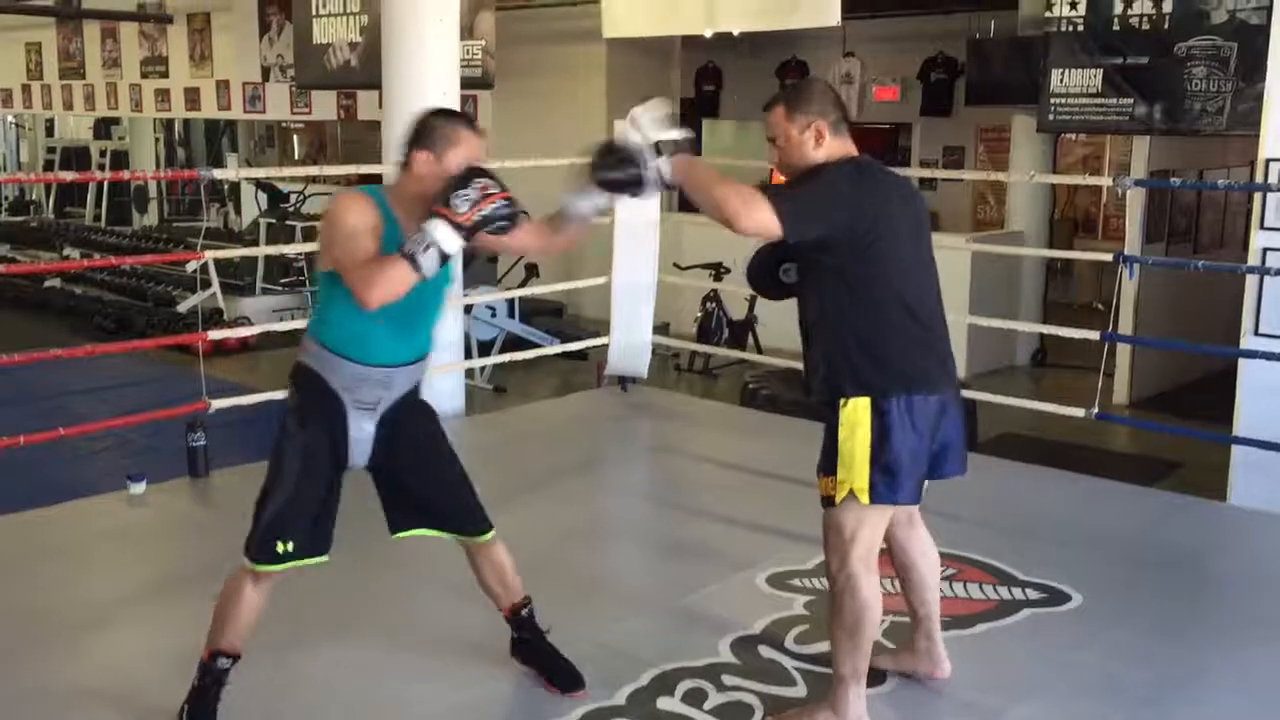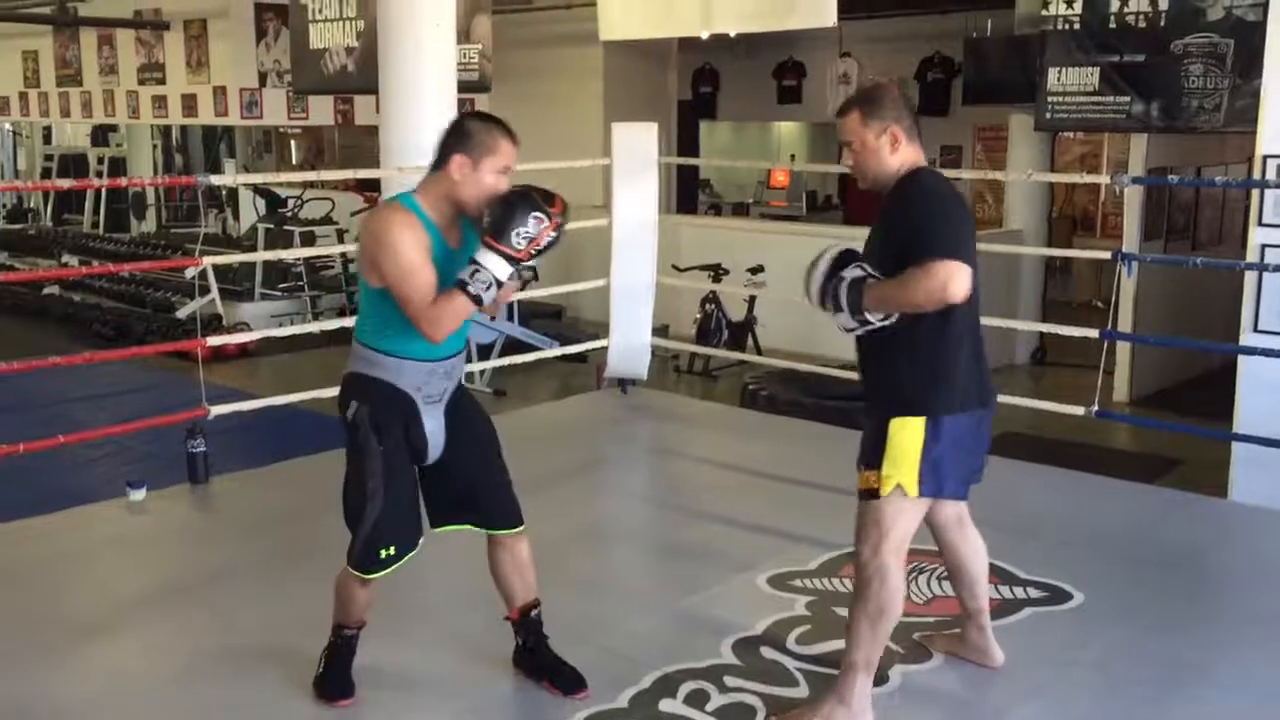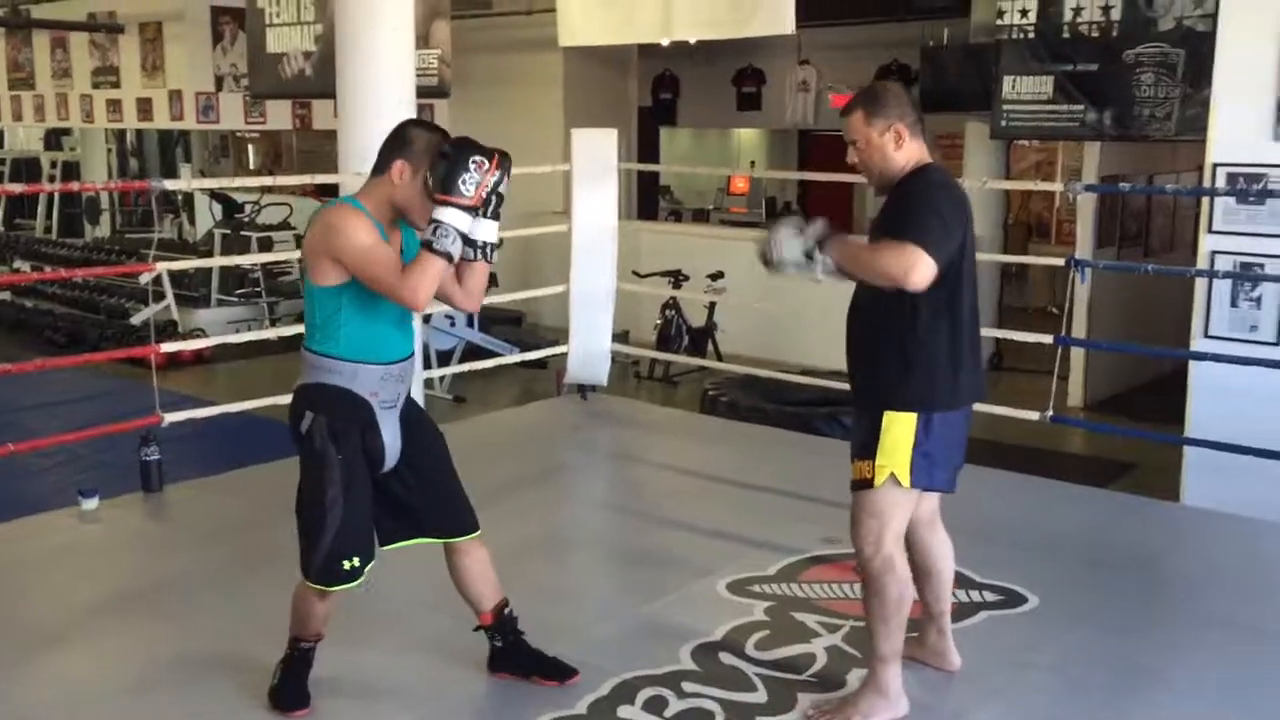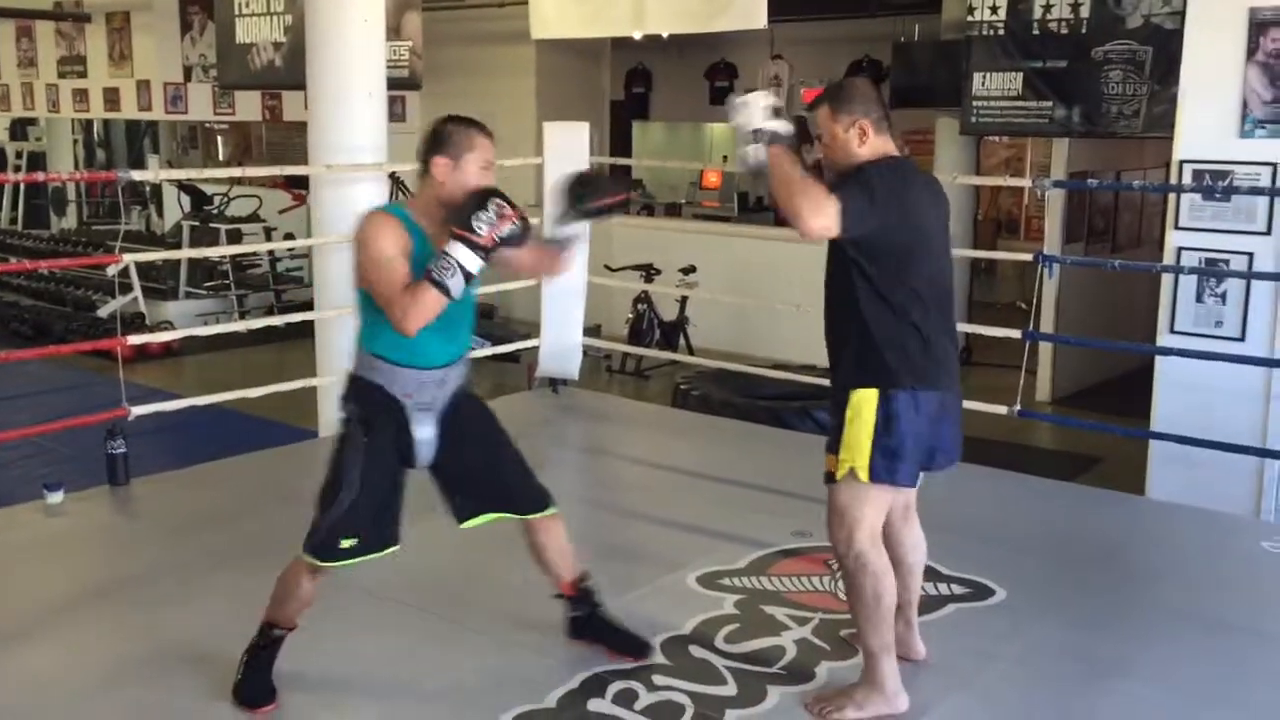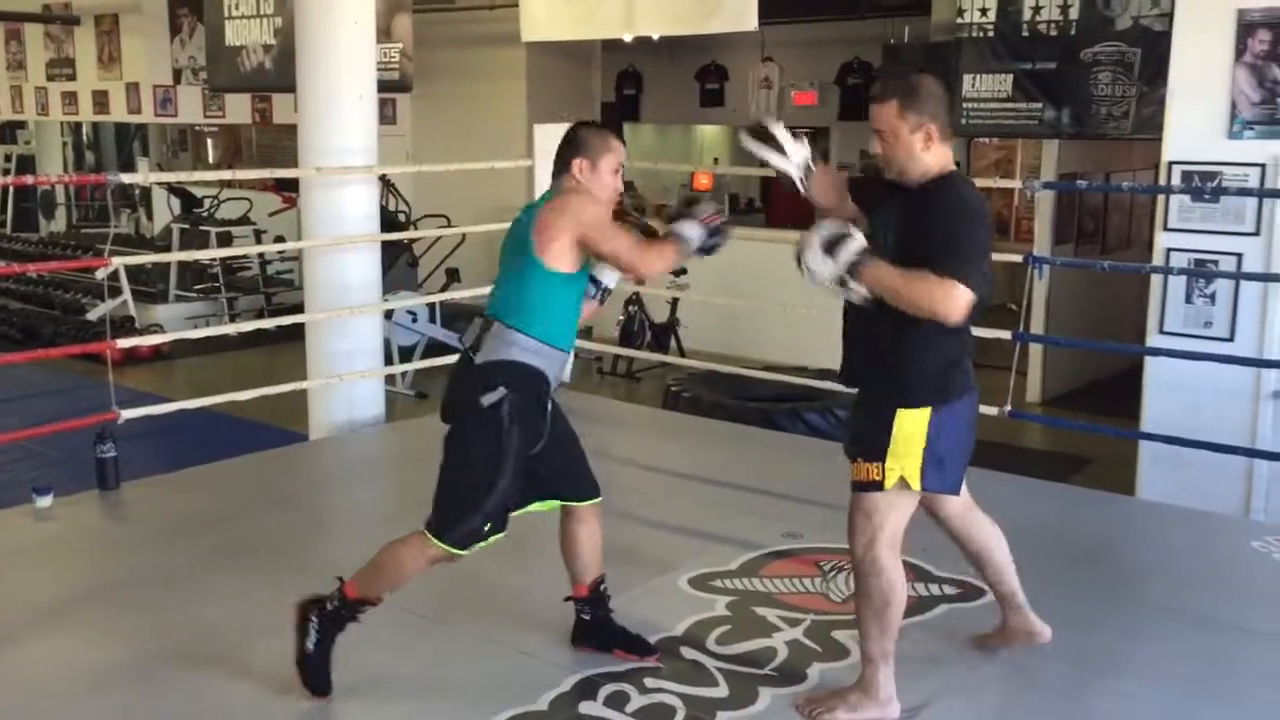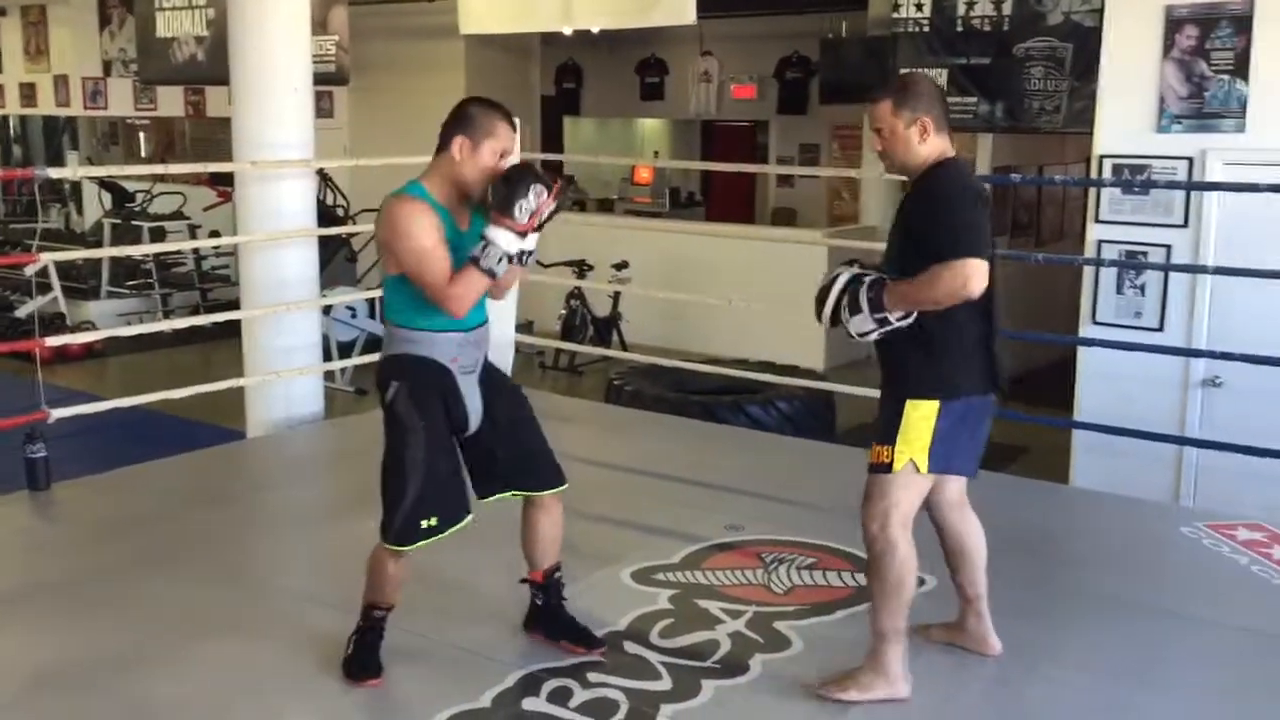
dt=0.4s
person 1, frame 1
left shoulder: (837, 187)
right shoulder: (893, 188)
left elbow: (748, 215)
left wrist: (670, 156)
right wrist: (804, 268)
left hip: (877, 397)
right hip: (923, 385)
left knee: (850, 549)
right knee: (900, 519)
right ankle: (928, 648)
person 1, frame 2
left shoulder: (928, 199)
right shoulder: (917, 197)
left elbow: (948, 283)
left wrist: (868, 300)
right wrist: (862, 286)
left hip: (924, 405)
right hip: (948, 397)
left knee: (881, 545)
right knee: (949, 516)
right ankle: (979, 635)
person 1, frame 3
left shoulder: (931, 193)
right shoulder: (914, 194)
left elbow: (910, 270)
right elbow: (889, 267)
left wrist: (825, 246)
right wrist: (829, 247)
left hip: (915, 398)
right hip: (920, 391)
left knee: (876, 538)
right knee: (920, 519)
right ankle: (936, 640)
person 1, frame 4
left shoulder: (877, 182)
right shoulder: (916, 185)
left elbow: (813, 219)
left wrist: (770, 145)
right wrist: (785, 164)
left hip: (888, 386)
right hip: (923, 380)
left knee: (854, 530)
right knee: (897, 510)
right ankle: (905, 631)
person 1, frame 5
left shoulder: (960, 210)
right shoulder: (904, 189)
left elbow: (947, 303)
right elbow: (849, 209)
left wrist: (861, 263)
right wrist: (801, 166)
left hip: (917, 400)
right hip: (899, 389)
left knee: (872, 538)
right knee: (954, 507)
right ankle: (1021, 619)
person 1, frame 6
left shoulder: (952, 191)
right shoulder: (932, 187)
left elbow: (966, 279)
left wrist: (882, 296)
right wrist: (866, 280)
left hip: (938, 387)
right hip: (937, 380)
left knee: (886, 518)
right knee: (947, 502)
left ankle: (885, 669)
right ankle: (976, 625)
person 2, frame 1
left shoulder: (442, 216)
right shoulder: (354, 210)
left elbow: (543, 243)
right elbow: (369, 293)
left wrist: (590, 200)
right wrist: (446, 228)
left hip: (397, 403)
right hip: (327, 404)
left knee: (475, 528)
right knee: (267, 559)
left ankle: (529, 638)
person 2, frame 2
left shoulder: (471, 221)
right shoulder: (394, 224)
left elbow: (489, 305)
right elbow: (434, 324)
left wrist: (516, 254)
right wrist: (501, 252)
left hip: (447, 395)
right hip: (384, 401)
left knee: (506, 523)
right knee: (374, 554)
left ankle: (531, 644)
right ankle: (340, 650)
person 2, frame 3
left shoulder: (408, 229)
right shoulder: (340, 224)
left elbow: (468, 299)
right elbow: (413, 293)
left wrist: (482, 214)
right wrist: (454, 208)
left hip: (395, 405)
right hip: (337, 413)
left knee: (461, 529)
right knee: (333, 568)
left ankle: (506, 646)
right ankle: (296, 662)
person 2, frame 4
left shoulder: (464, 224)
right shoulder: (383, 230)
left elbow: (542, 264)
right elbow: (408, 319)
left wrist: (576, 217)
right wrist: (468, 246)
left hip: (448, 400)
right hip: (381, 407)
left knee: (536, 507)
right knee: (329, 548)
left ankle: (586, 615)
right ankle: (263, 652)
person 2, frame 5
left shoulder: (551, 221)
right shoulder: (573, 209)
left elbow: (566, 311)
right elbow: (648, 261)
left wrist: (610, 269)
right wrist: (692, 230)
left hip: (523, 386)
right hip: (501, 387)
left knee: (583, 500)
right knee: (450, 536)
left ankle: (593, 621)
right ankle: (329, 614)
person 2, frame 6
left shoulder: (472, 205)
right shoulder: (406, 211)
left elbow: (500, 287)
right elbow: (453, 301)
left wrist: (522, 226)
right wrist: (505, 230)
left hip: (474, 369)
right hip: (420, 377)
left knee: (545, 487)
right knee: (407, 530)
left ankle: (546, 608)
right ankle: (368, 631)
